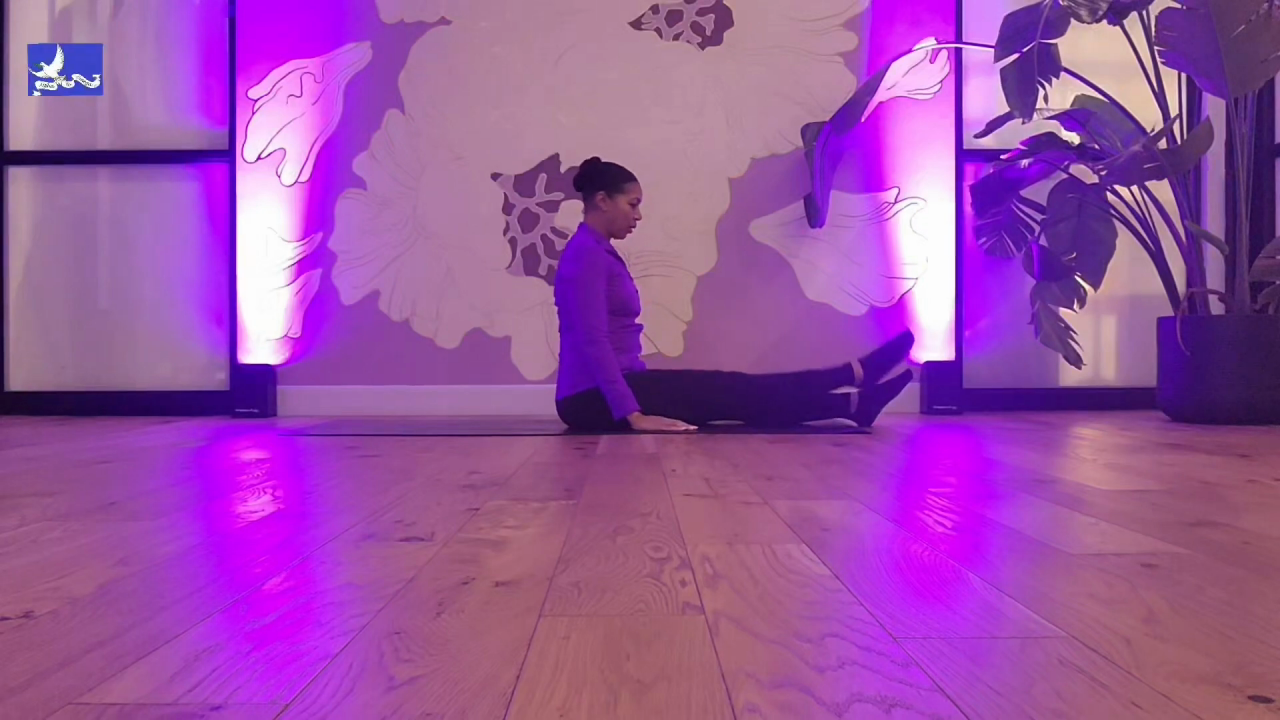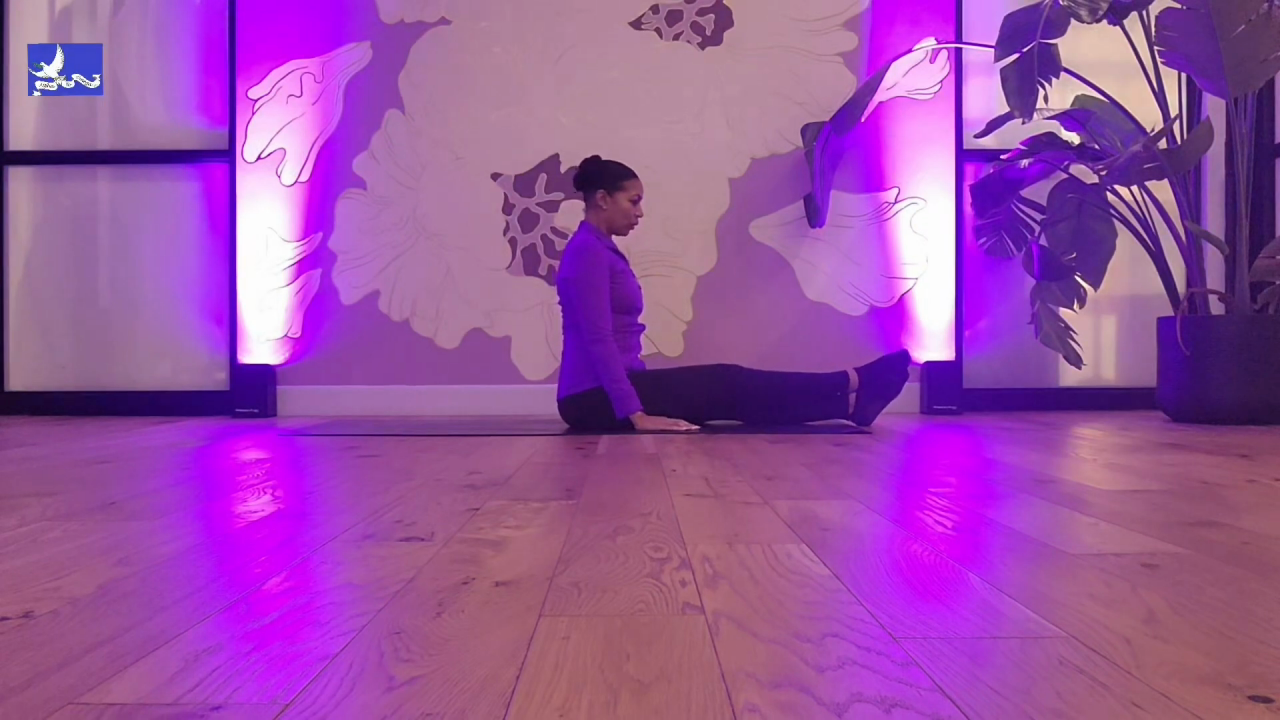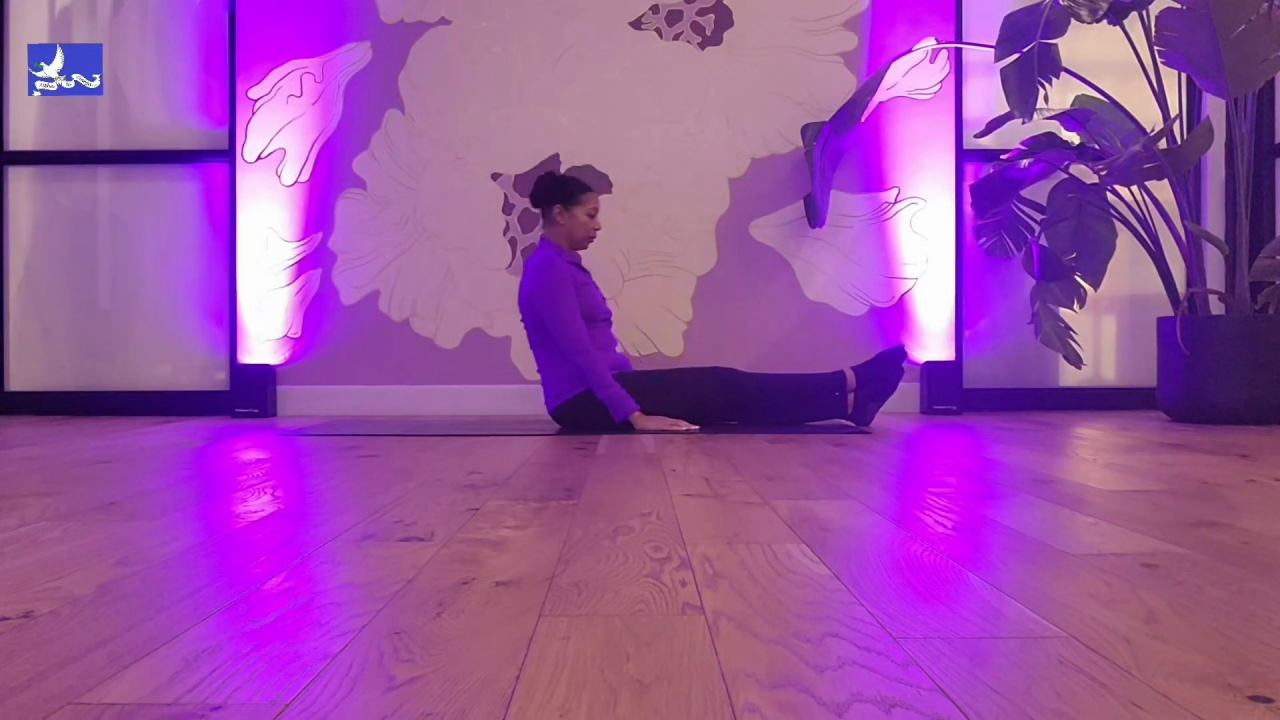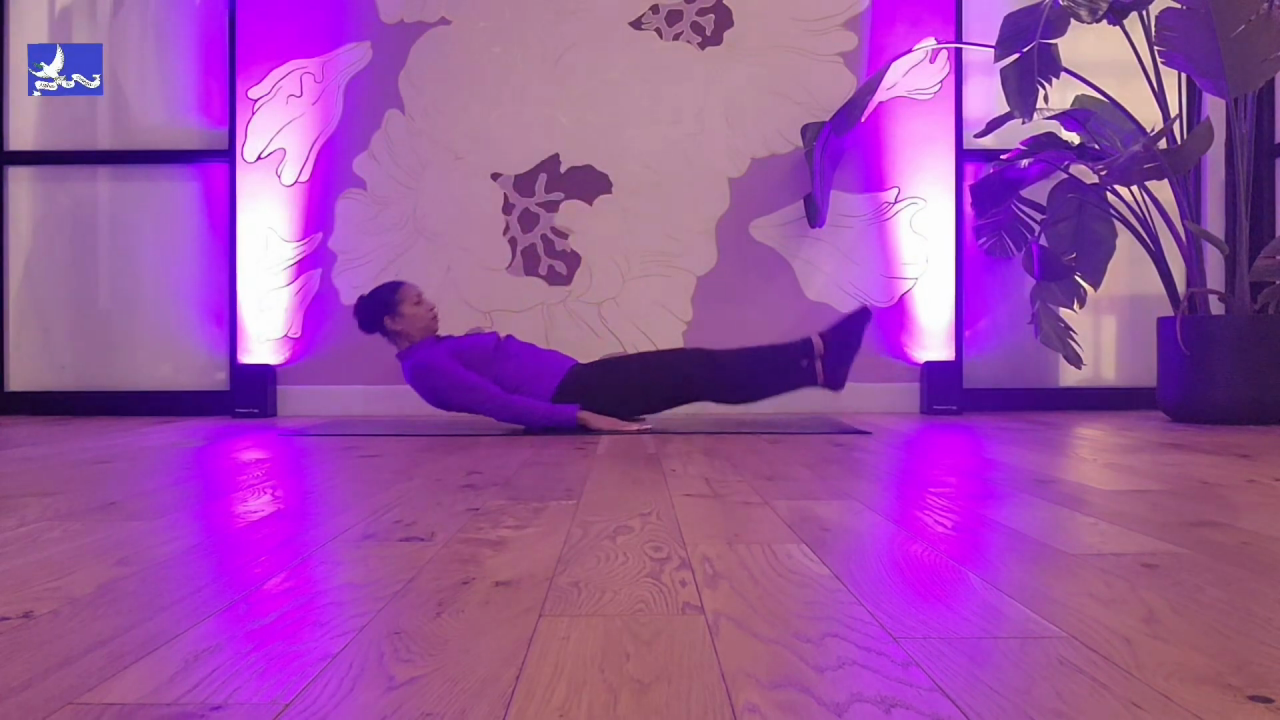
dt=1s
person 1, frame 1
left shoulder: (598, 252)
right shoulder: (586, 254)
right elbow: (593, 341)
left wrist: (642, 399)
right wrist: (634, 415)
left hip: (606, 393)
right hip: (594, 400)
left knee: (728, 394)
right knee: (729, 390)
left ankle: (852, 403)
right ankle: (855, 374)
person 1, frame 2
left shoulder: (600, 250)
right shoulder: (587, 251)
right elbow: (598, 340)
left wrist: (643, 399)
right wrist: (636, 414)
left hip: (606, 393)
right hip: (595, 400)
left knee: (728, 393)
right knee: (727, 383)
left ankle: (849, 401)
right ankle: (852, 383)
person 1, frame 3
left shoulder: (562, 265)
right shoulder: (547, 268)
right elbow: (579, 351)
left wrist: (634, 400)
right wrist: (634, 414)
left hip: (596, 395)
right hip: (585, 403)
left knee: (721, 388)
right knee: (721, 387)
left ankle: (847, 396)
right ankle: (847, 389)
person 1, frame 4
left shoulder: (440, 351)
right shoulder: (425, 364)
right elbow: (499, 403)
left wrist: (584, 408)
right wrist: (583, 415)
left hip: (573, 383)
right hip: (568, 396)
left knee: (690, 368)
right knee: (694, 372)
left ankle: (814, 355)
right ankle: (814, 361)
